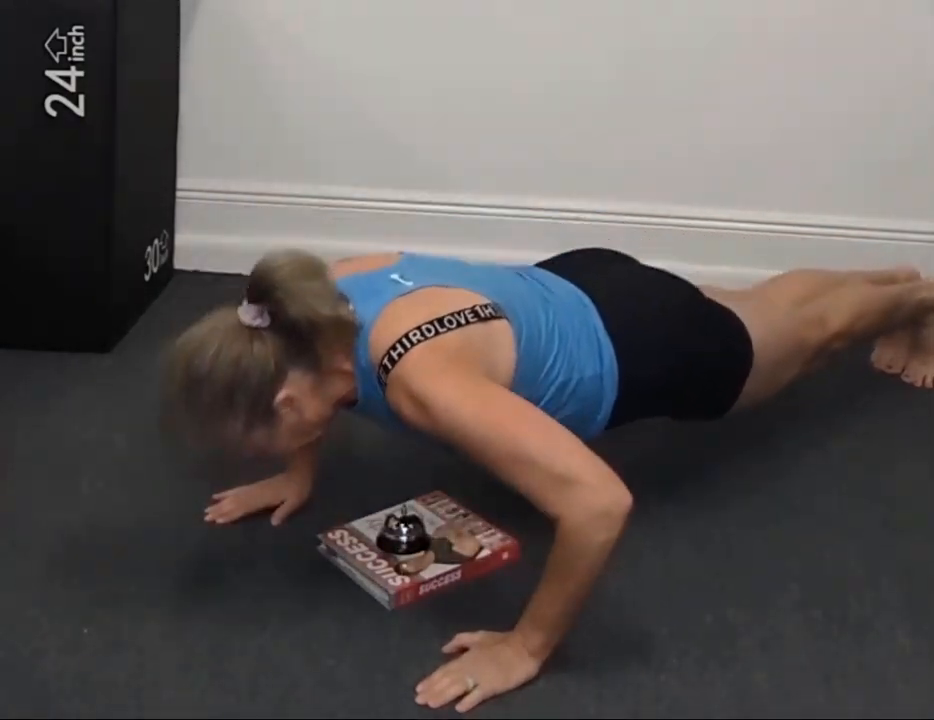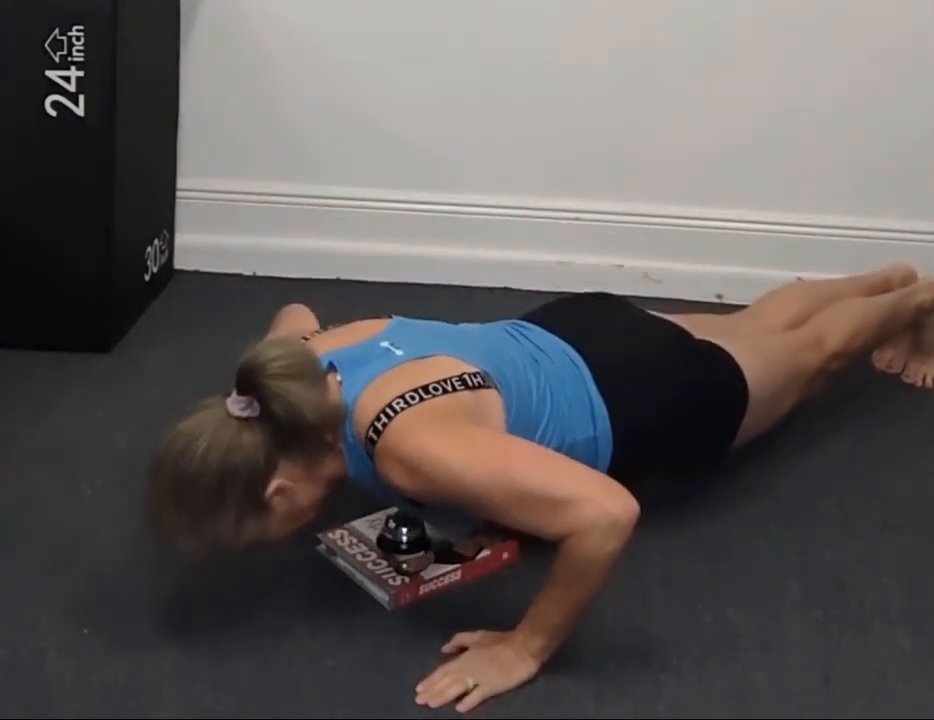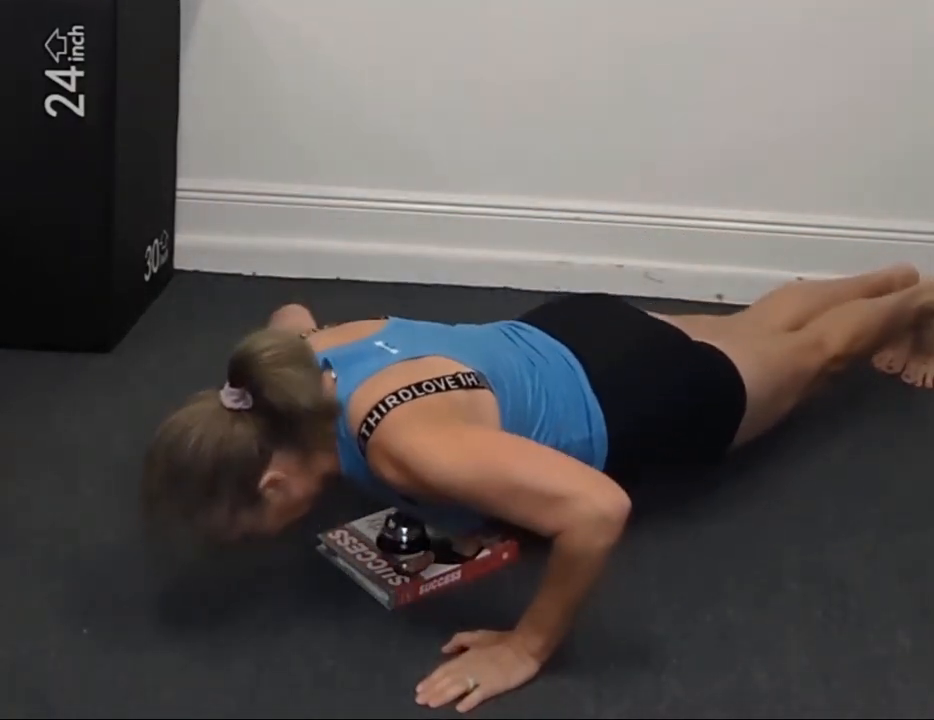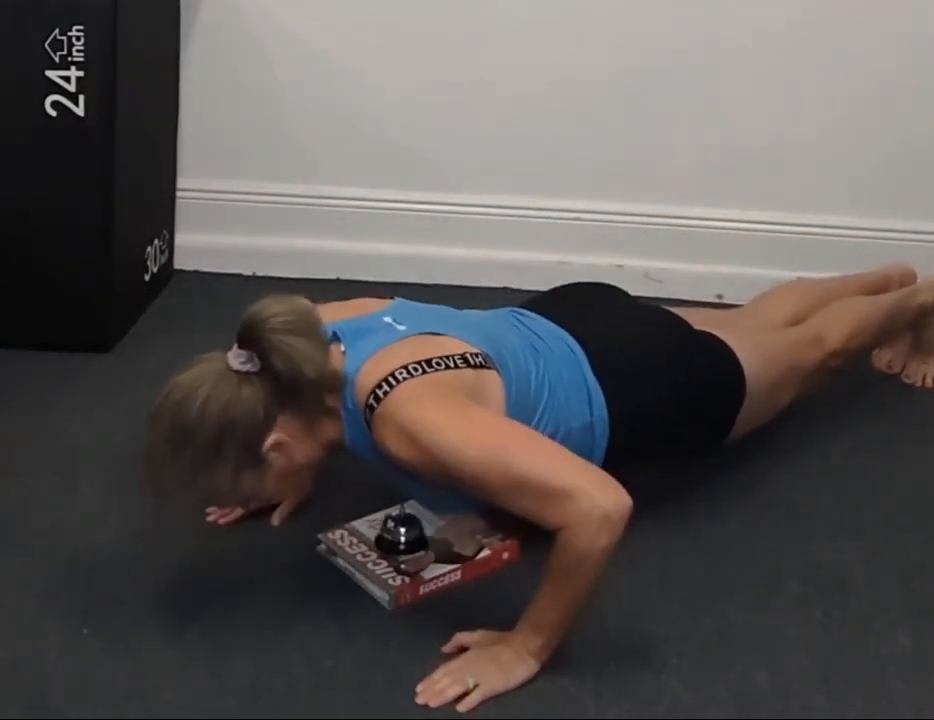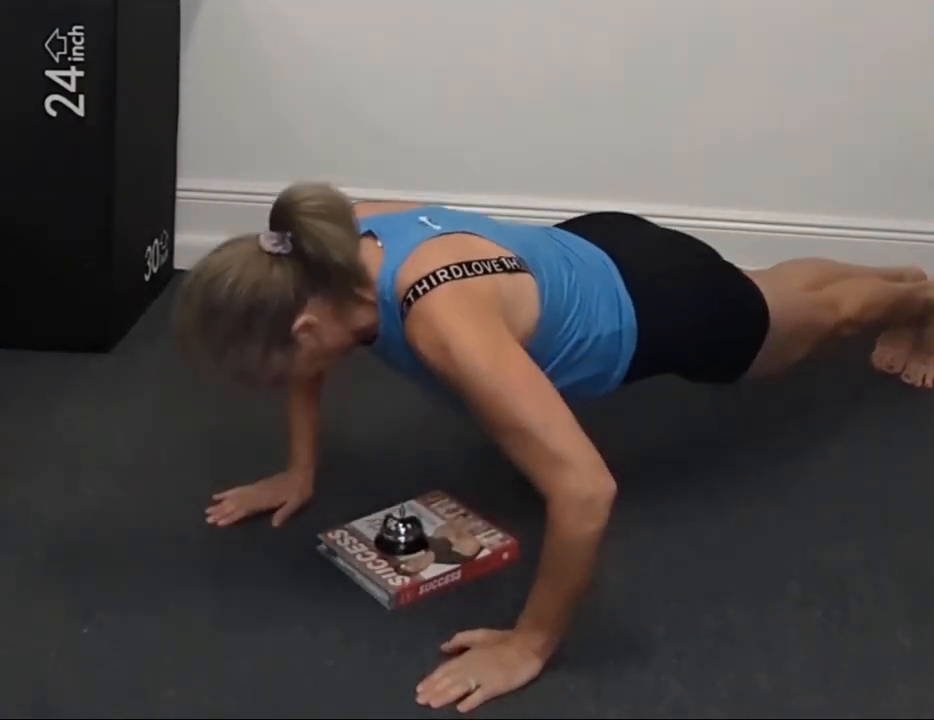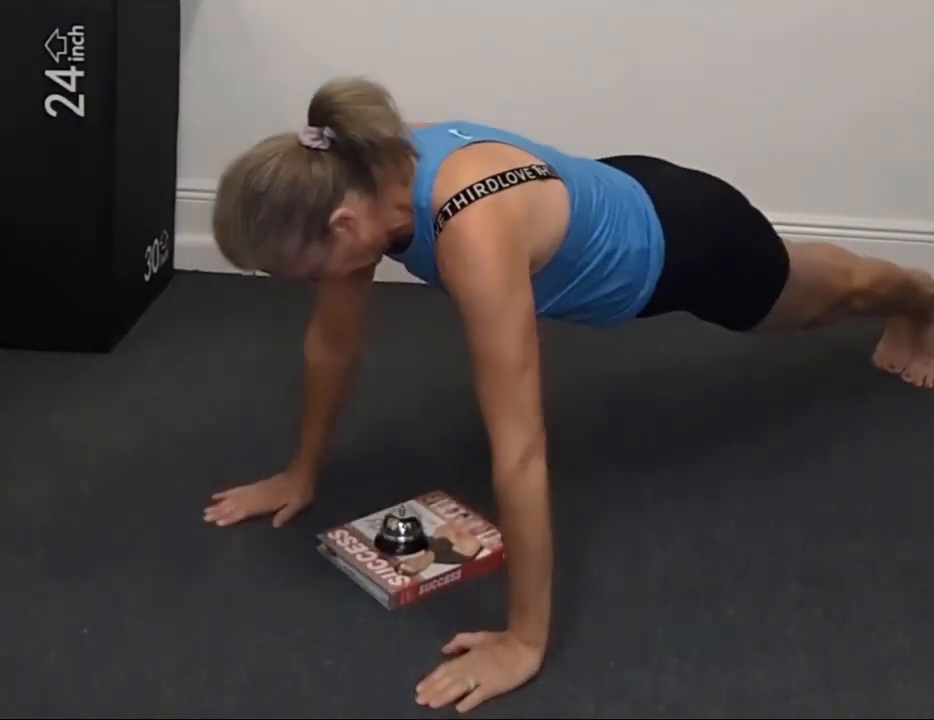
dt=0.4s
person 1, frame 1
left shoulder: (421, 385)
right shoulder: (315, 298)
left elbow: (602, 502)
left wrist: (526, 647)
right wrist: (299, 474)
left hip: (640, 349)
right hip: (574, 292)
left knee: (814, 328)
right knee: (761, 302)
person 1, frame 2
left shoulder: (410, 447)
right shoulder: (305, 369)
left elbow: (608, 514)
right elbow: (293, 316)
left wrist: (526, 647)
right wrist: (291, 473)
left hip: (640, 402)
right hip: (570, 336)
left knee: (810, 349)
right knee: (755, 322)
person 1, frame 3
left shoulder: (401, 444)
right shoulder: (303, 365)
left elbow: (600, 507)
right elbow: (291, 314)
left wrist: (527, 648)
right wrist: (298, 450)
left hip: (635, 403)
right hip: (565, 339)
left knee: (810, 351)
right knee: (752, 324)
person 1, frame 4
left shoulder: (410, 417)
right shoulder: (307, 343)
left elbow: (602, 507)
left wrist: (526, 647)
right wrist: (299, 480)
left hip: (635, 391)
right hip: (566, 328)
left knee: (811, 343)
right knee: (756, 317)
person 1, frame 5
left shoulder: (444, 322)
right shoulder: (334, 248)
left elbow: (588, 491)
right elbow: (307, 356)
left wrist: (530, 646)
right wrist: (300, 474)
left hip: (663, 312)
right hip: (593, 259)
left knee: (822, 315)
right knee: (775, 287)
person 1, frame 6
left shoulder: (473, 232)
right shoulder: (363, 170)
left elbow: (518, 448)
right elbow: (333, 334)
left wrist: (524, 642)
right wrist: (302, 476)
left hip: (684, 242)
right hip: (617, 204)
left knee: (830, 290)
right knee: (804, 285)
